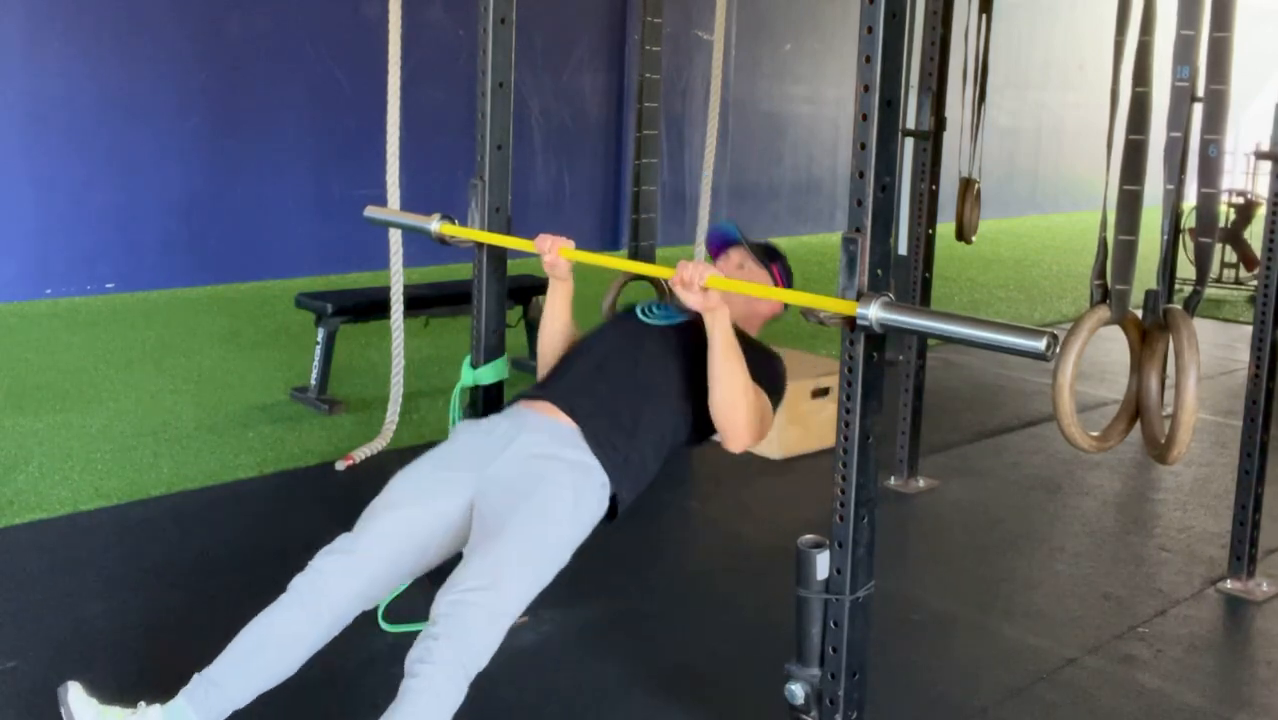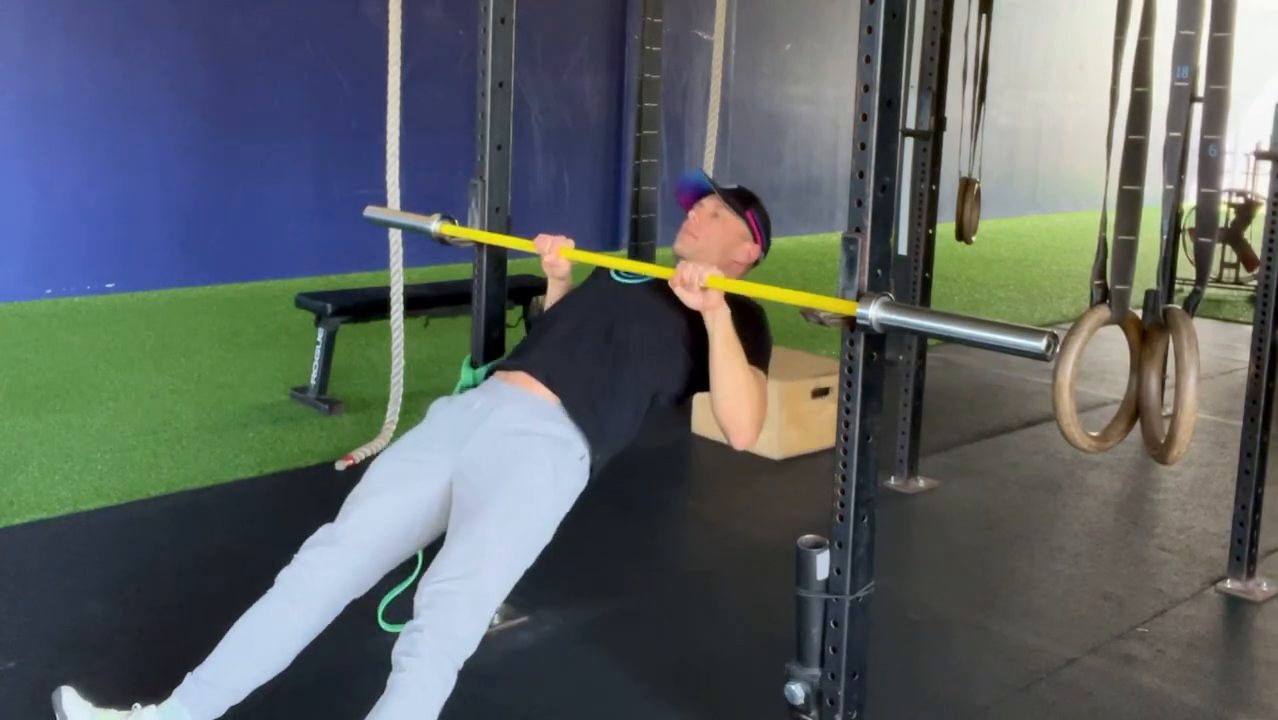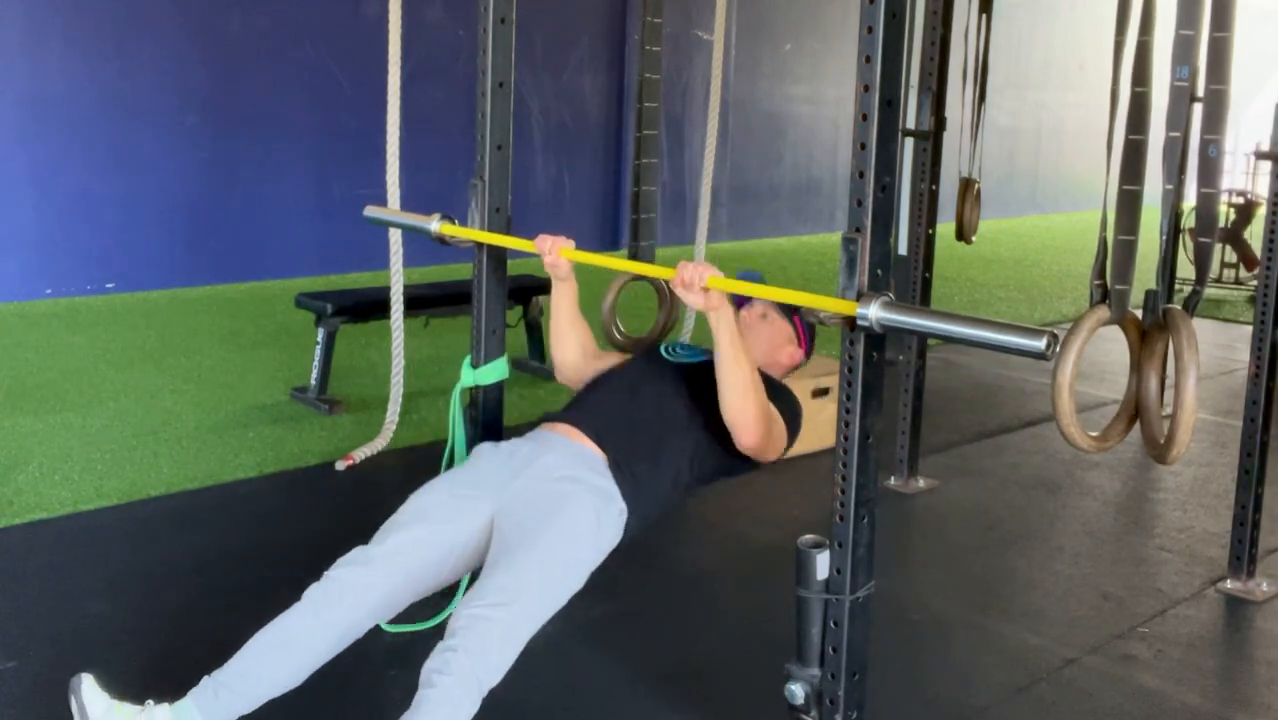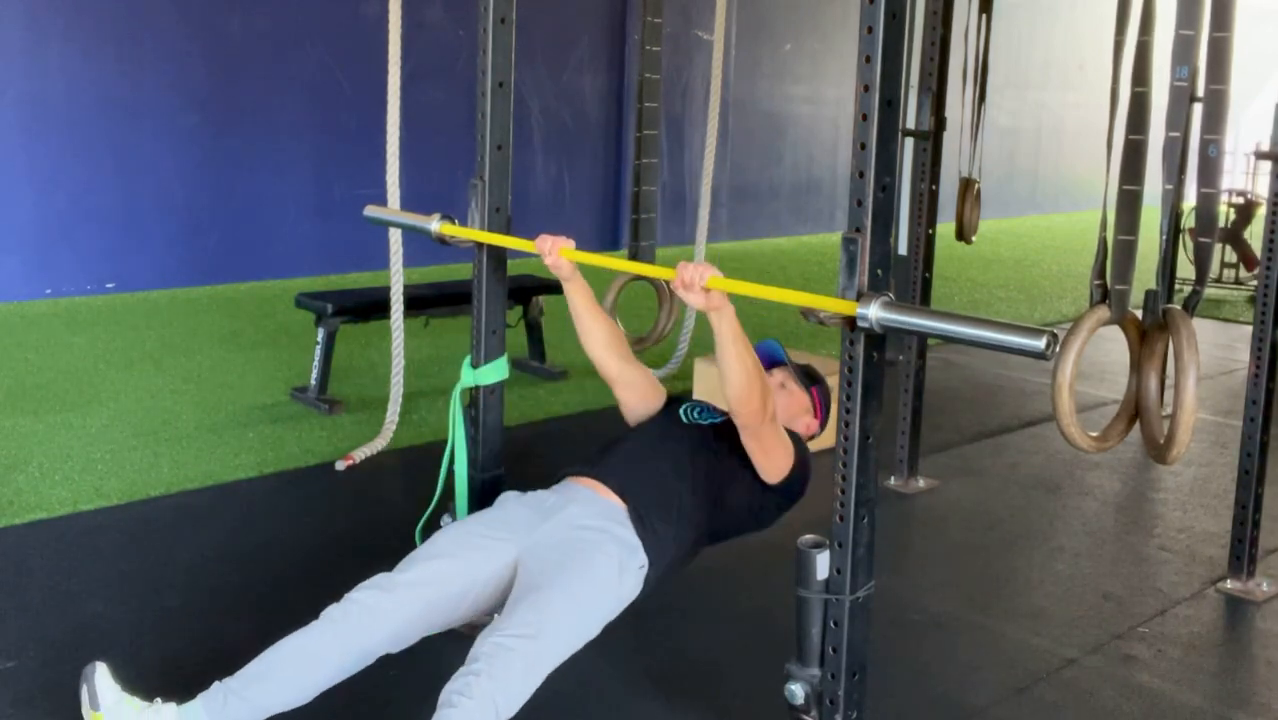
dt=0.4s
person 1, frame 1
left shoulder: (753, 358)
right shoulder: (653, 317)
left elbow: (738, 434)
left wrist: (716, 313)
right wrist: (561, 279)
left hip: (569, 472)
right hip: (493, 438)
left knee: (458, 629)
right knee: (341, 571)
person 1, frame 2
left shoulder: (734, 317)
right shoulder: (632, 271)
left elbow: (742, 431)
left wrist: (717, 311)
right wrist: (559, 277)
left hip: (546, 442)
right hip: (470, 411)
left knee: (448, 611)
right knee: (330, 561)
person 1, frame 3
left shoulder: (772, 403)
right shoulder: (675, 358)
left elbow: (751, 435)
right elbow: (574, 370)
left wrist: (720, 311)
right wrist: (563, 277)
left hip: (587, 491)
right hip: (511, 459)
left knee: (479, 637)
right knee: (361, 581)
person 1, frame 4
left shoulder: (778, 468)
right shoulder: (683, 415)
left elbow: (752, 413)
right elbow: (614, 361)
left wrist: (719, 310)
right wrist: (568, 273)
left hip: (608, 543)
right hip: (533, 510)
right knee: (381, 606)
